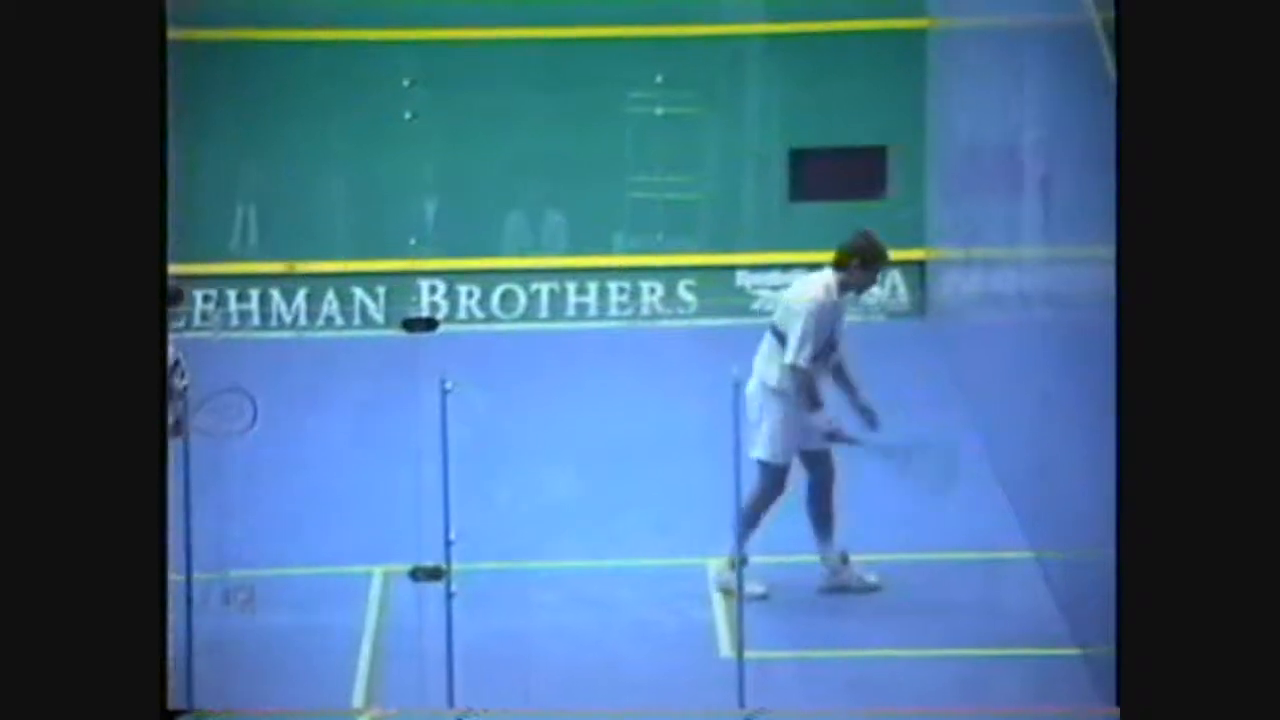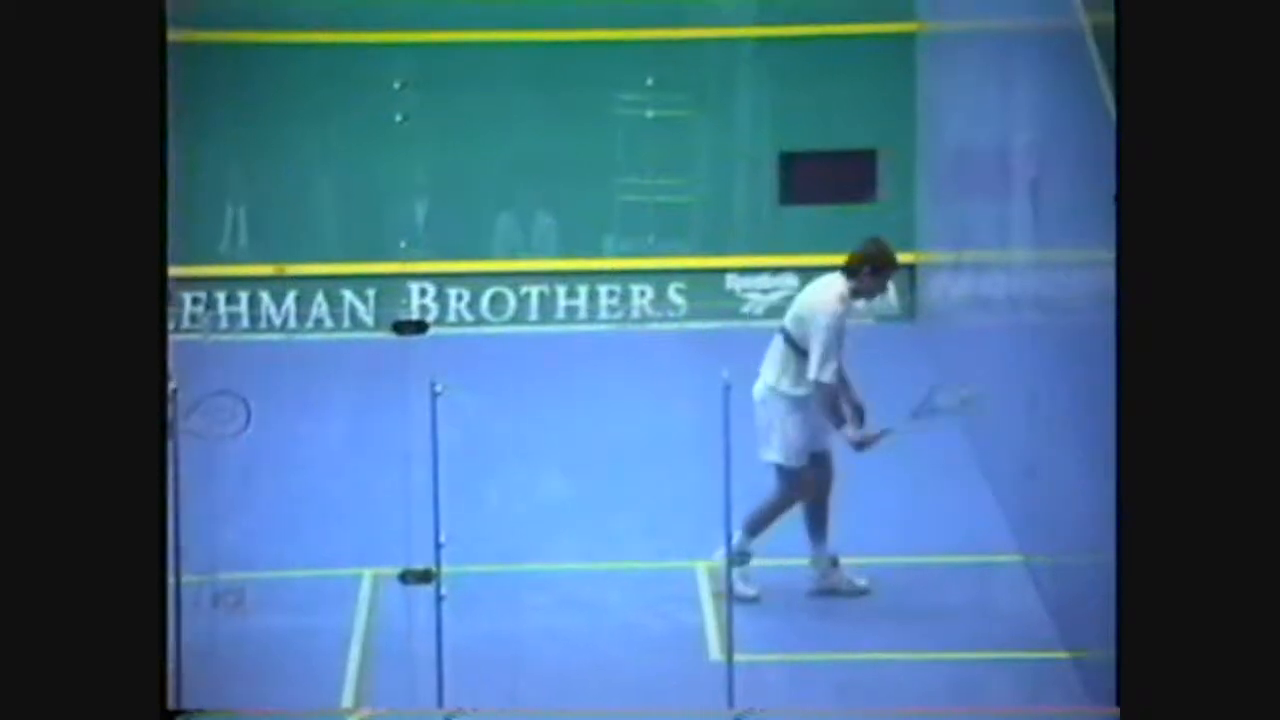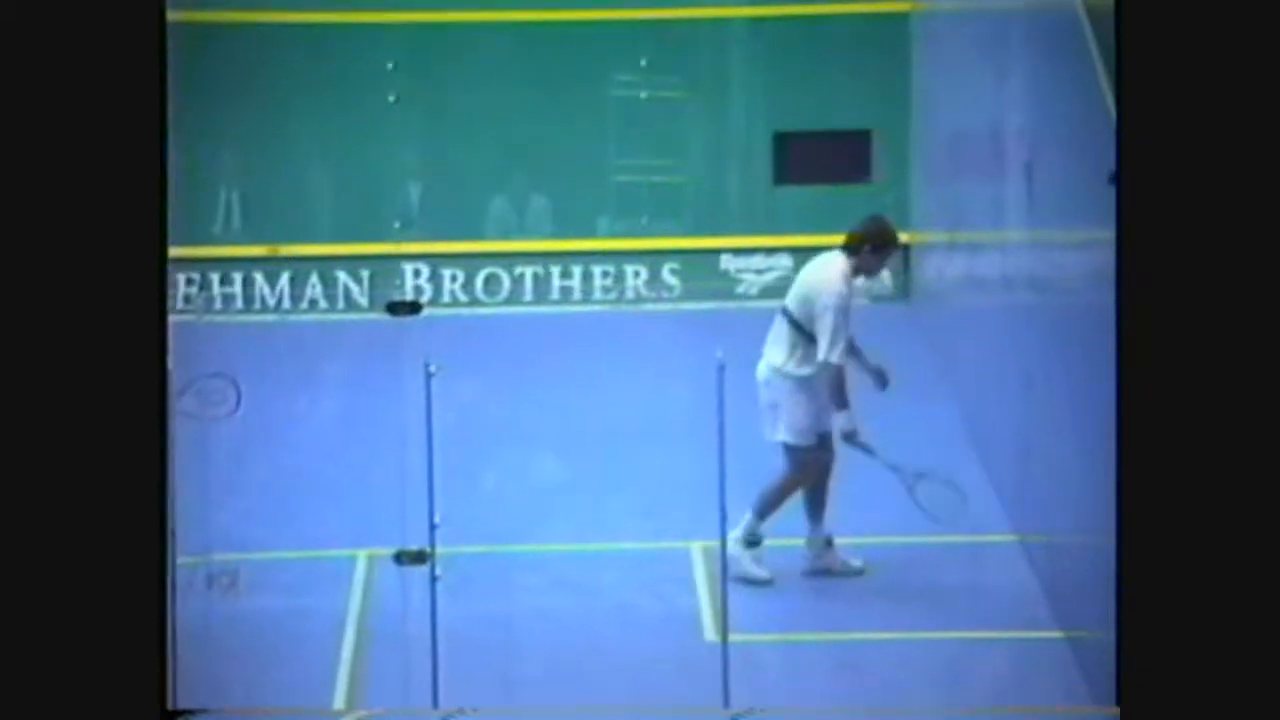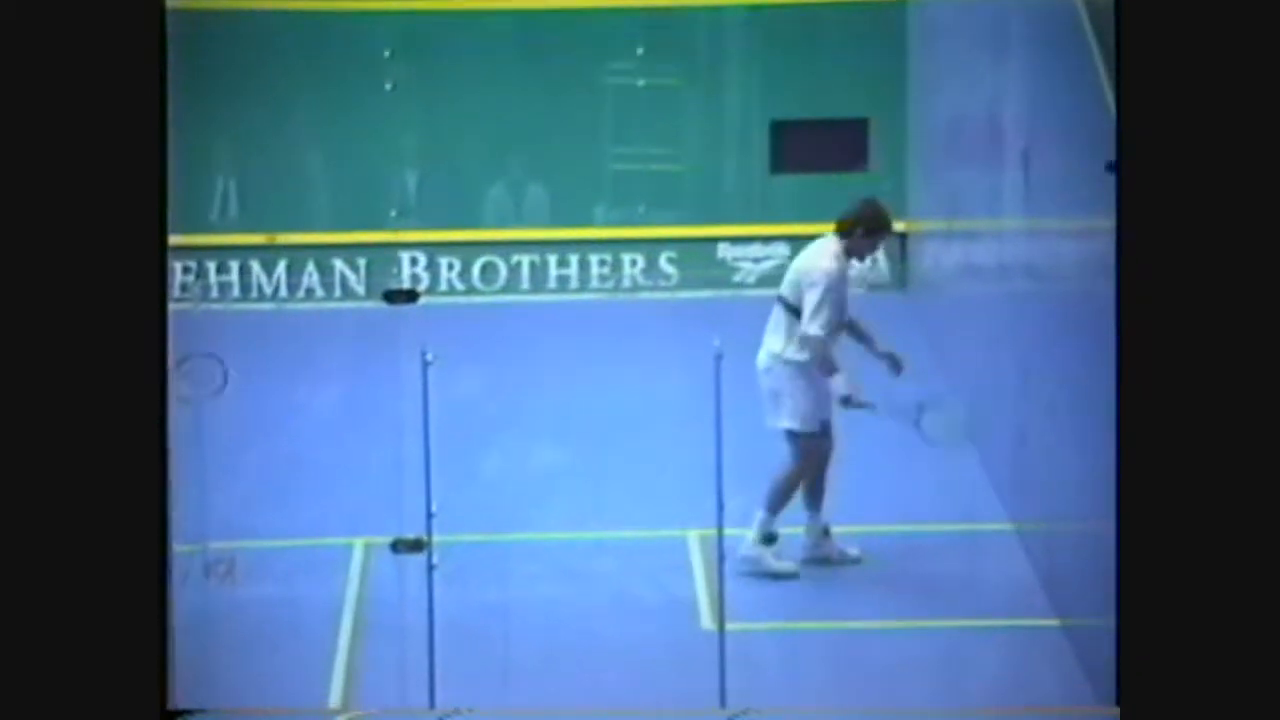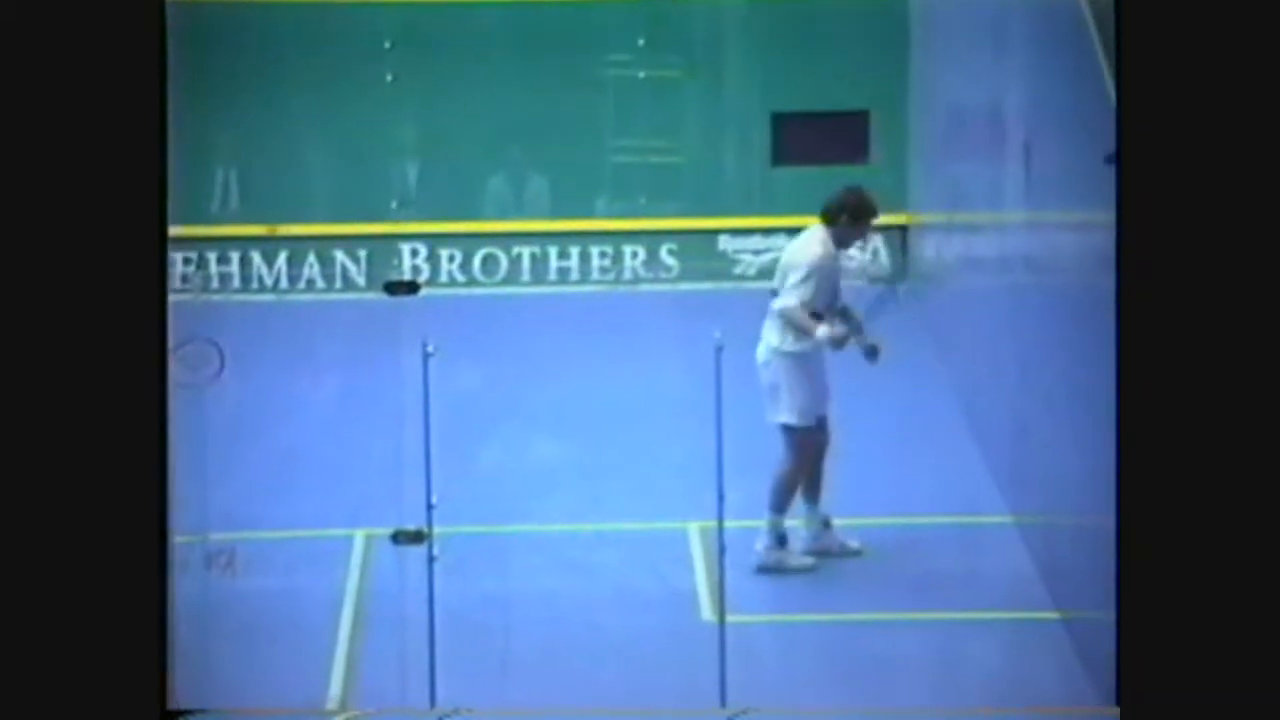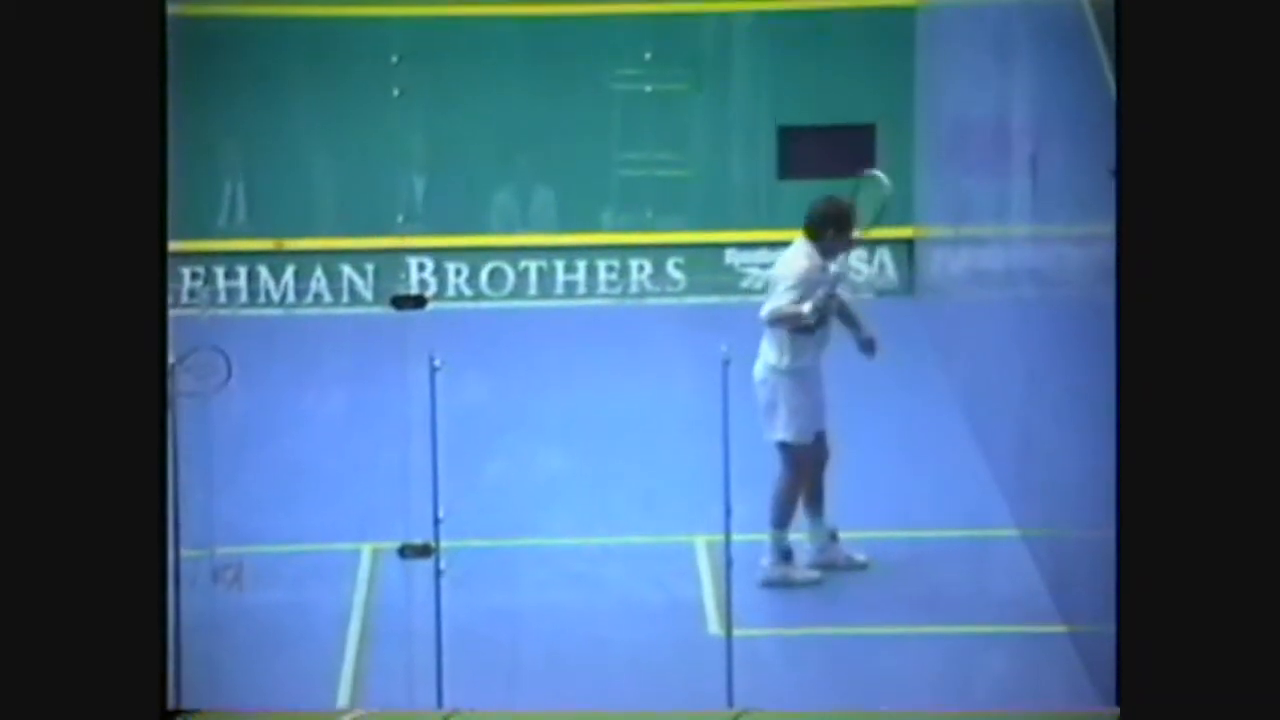
dt=0.2s
person 1, frame 1
left shoulder: (836, 295)
right shoulder: (813, 299)
left elbow: (830, 356)
right elbow: (797, 365)
left wrist: (857, 398)
right wrist: (818, 415)
left hip: (801, 396)
right hip: (776, 395)
left knee: (823, 476)
right knee: (771, 486)
left ankle: (835, 567)
right ankle: (730, 567)
person 1, frame 2
left shoulder: (836, 288)
right shoulder: (829, 308)
right elbow: (823, 378)
left wrist: (849, 396)
right wrist: (846, 428)
left hip: (802, 396)
right hip: (783, 397)
left knee: (821, 480)
right knee: (793, 490)
left ankle: (824, 569)
right ankle: (732, 557)
person 1, frame 3
left shoulder: (832, 265)
right shoulder: (834, 287)
right elbow: (830, 360)
left wrist: (865, 363)
right wrist: (843, 415)
left hip: (803, 376)
right hip: (787, 378)
left knee: (822, 461)
right knee: (801, 470)
left ankle: (819, 550)
right ankle: (741, 542)
person 1, frame 4
left shoulder: (832, 257)
right shoulder: (826, 268)
left elbow: (839, 317)
right elbow: (811, 332)
left wrist: (876, 348)
right wrist: (836, 380)
left hip: (805, 366)
right hip: (788, 366)
left knee: (820, 451)
right knee: (804, 458)
left ankle: (816, 539)
right ankle: (757, 542)
person 1, frame 5
left shoulder: (827, 250)
right shoulder: (812, 255)
left elbow: (835, 302)
right elbow: (785, 308)
left wrist: (860, 335)
right wrist: (820, 331)
left hip: (804, 357)
right hip: (787, 360)
left knee: (817, 444)
right knee: (800, 452)
left ankle: (817, 532)
right ankle: (771, 545)
person 1, frame 6
left shoulder: (819, 261)
right shoulder: (799, 269)
left elbow: (833, 298)
right elbow: (771, 315)
left wrist: (858, 330)
right wrist: (808, 308)
left hip: (803, 372)
right hip: (784, 376)
left knee: (816, 458)
right knee: (796, 466)
left ankle: (824, 546)
right ankle: (777, 561)
